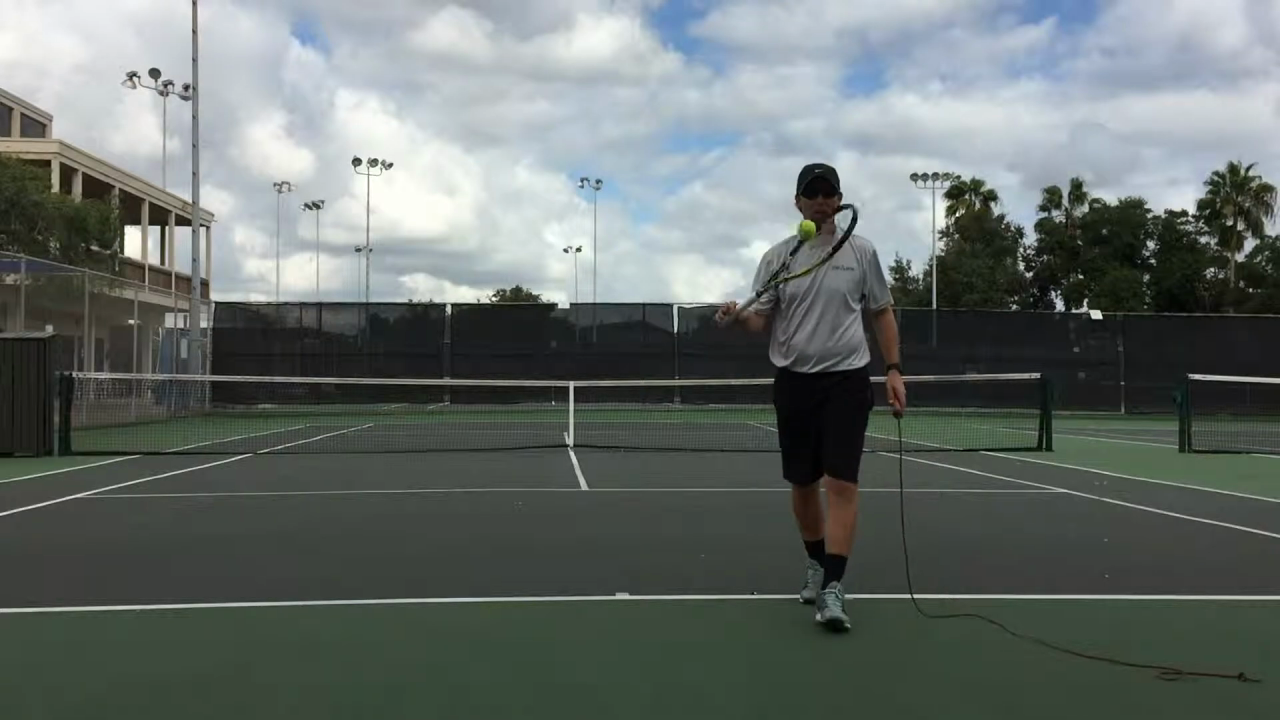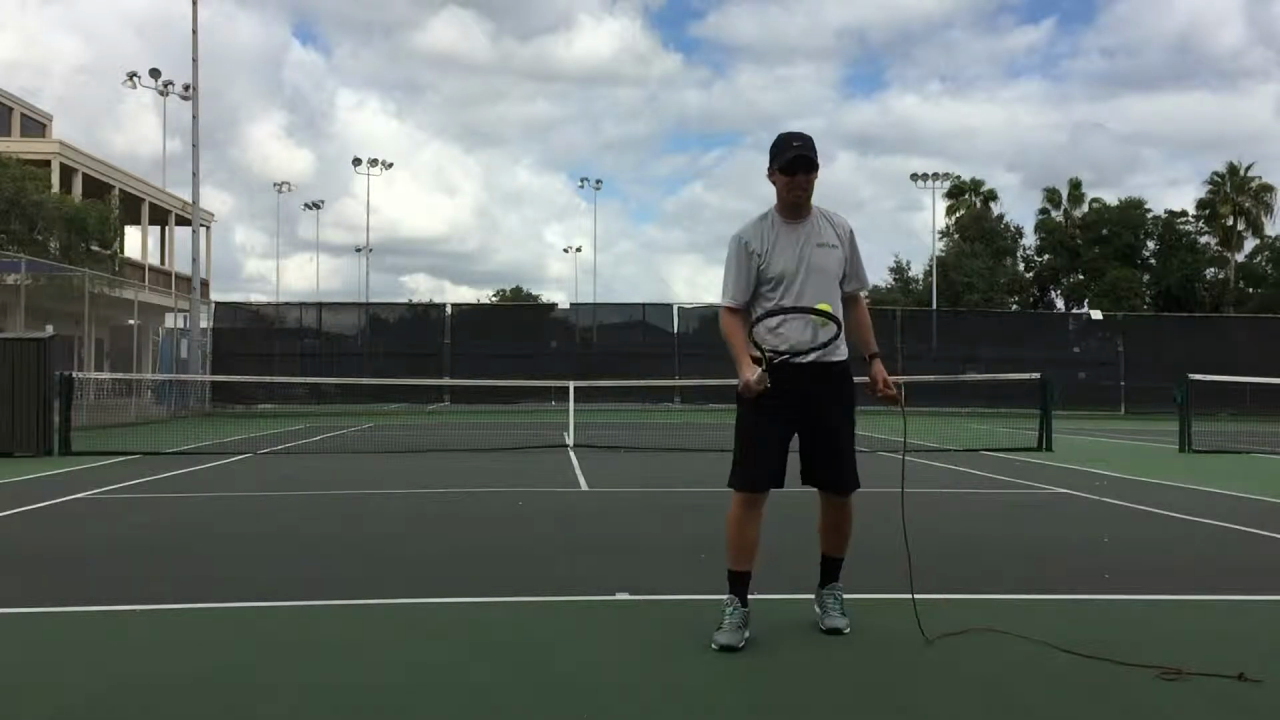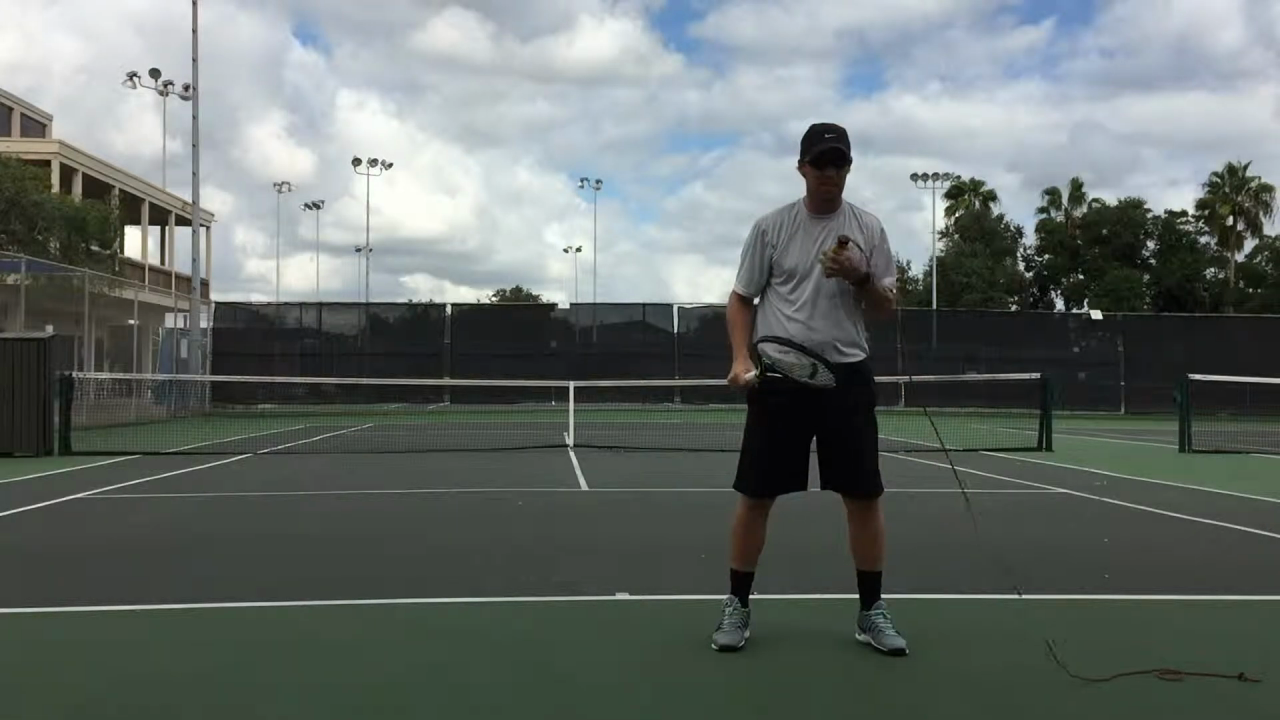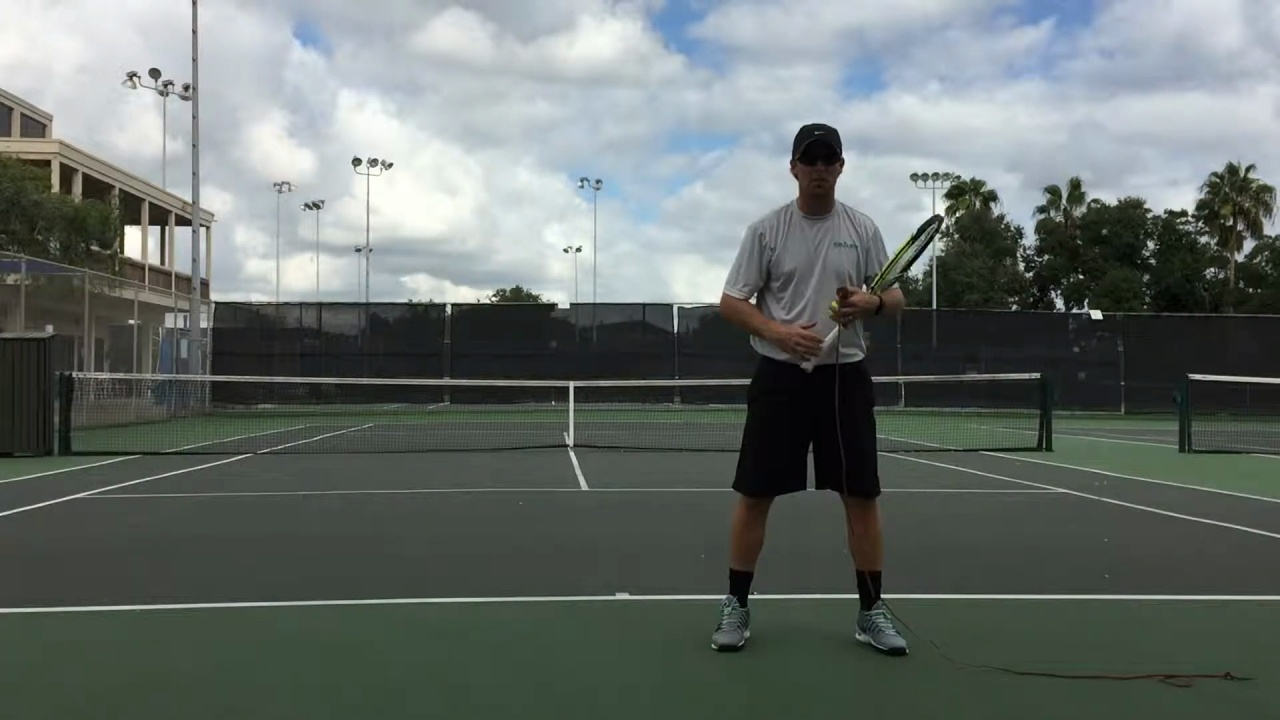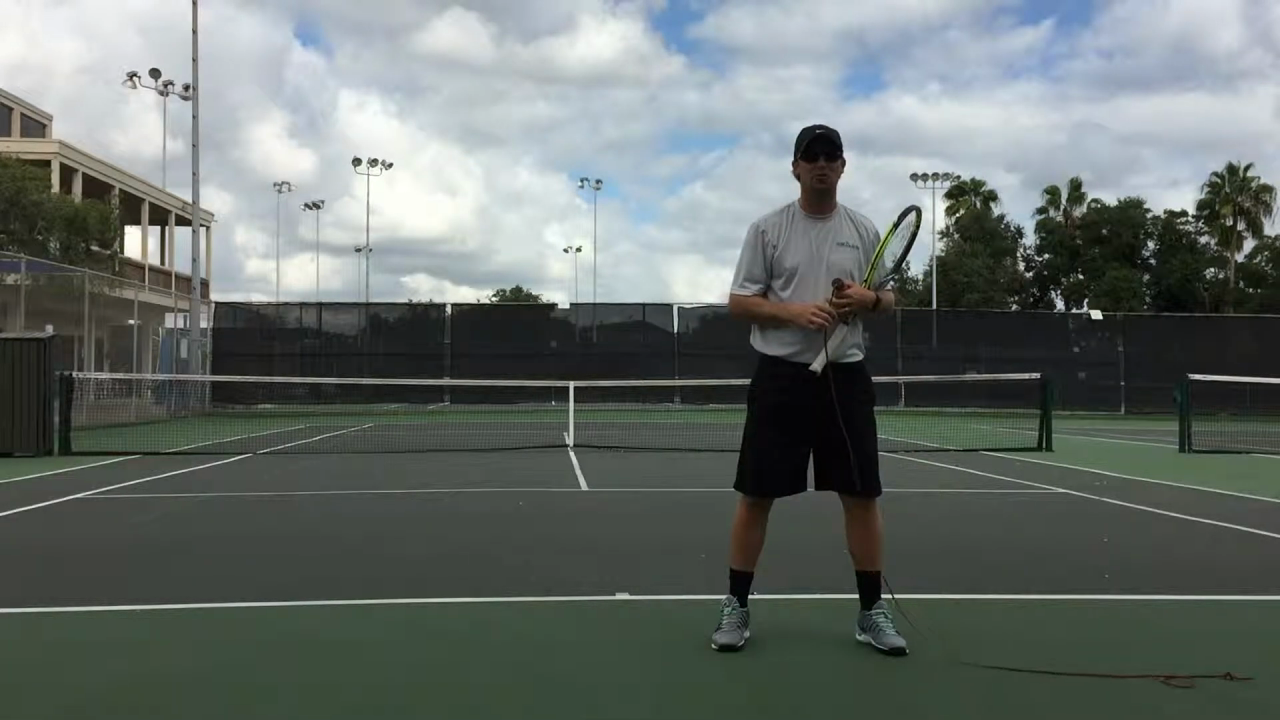
dt=1s
person 1, frame 1
left shoulder: (863, 252)
right shoulder: (776, 257)
left elbow: (882, 313)
right elbow: (757, 318)
left wrist: (893, 370)
right wrist: (736, 318)
left hip: (847, 380)
right hip: (793, 381)
left knee: (842, 483)
right knee: (803, 483)
left ankle: (832, 589)
right ankle: (817, 564)
person 1, frame 2
left shoulder: (840, 231)
right shoulder: (750, 238)
left elbow: (853, 300)
right elbow: (732, 311)
left wrist: (874, 359)
right wrist: (746, 365)
left hip: (830, 375)
right hip: (770, 379)
left knee: (838, 492)
right knee: (750, 491)
left ankle: (827, 588)
right ankle: (736, 605)
person 1, frame 3
left shoulder: (868, 228)
right shoulder: (770, 227)
left elbow: (887, 305)
right elbow: (740, 298)
left wrist: (860, 278)
right wrist: (741, 357)
left hip: (847, 377)
right hip: (778, 377)
left knee: (863, 495)
right knee: (756, 494)
left ankle: (871, 611)
right ankle: (737, 605)
person 1, frame 4
left shoulder: (862, 228)
right shoulder: (765, 229)
left elbow: (895, 297)
right elbow: (731, 302)
left wrist: (872, 302)
right wrist: (779, 331)
left hip: (845, 376)
right hip: (780, 376)
left knee: (861, 494)
right knee: (754, 493)
left ankle: (871, 611)
right ankle: (736, 605)
person 1, frame 5
left shoulder: (863, 230)
right shoulder: (767, 228)
left elbow: (888, 299)
right elbow: (738, 301)
left wrist: (869, 298)
right wrist: (794, 311)
left hip: (846, 375)
right hip: (781, 375)
left knee: (862, 494)
right knee: (756, 493)
left ankle: (872, 610)
right ankle: (736, 605)
